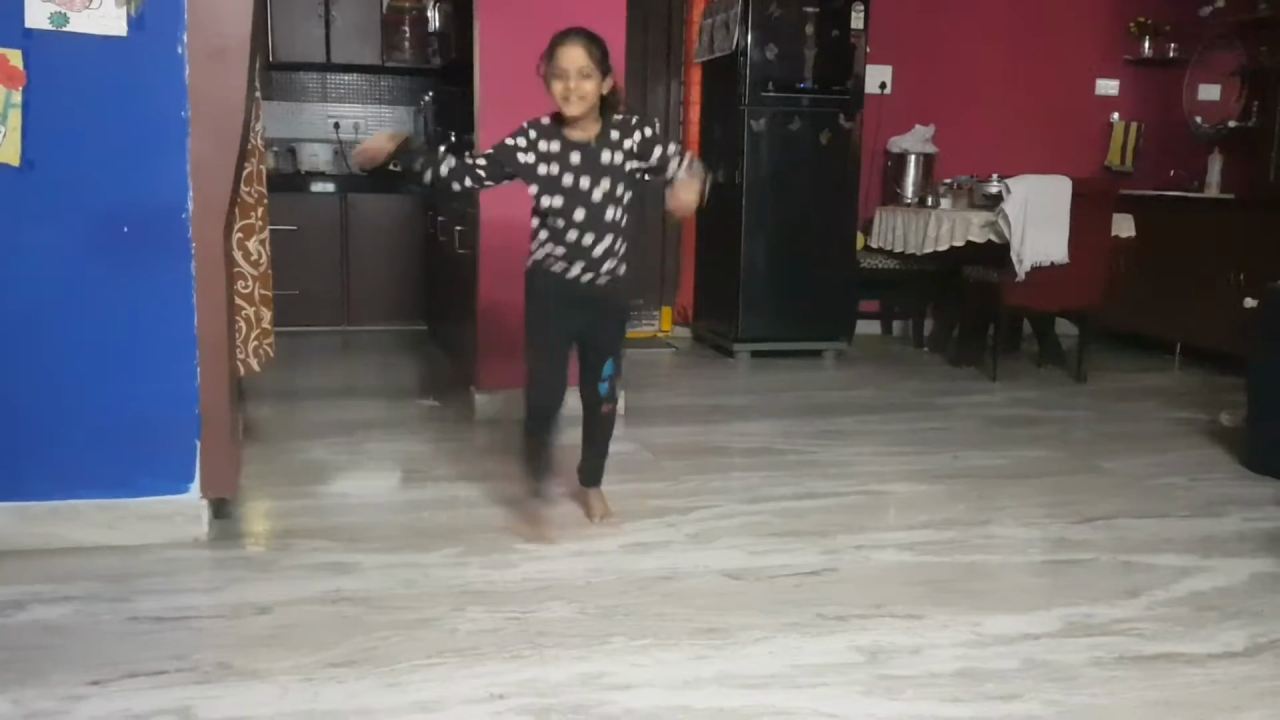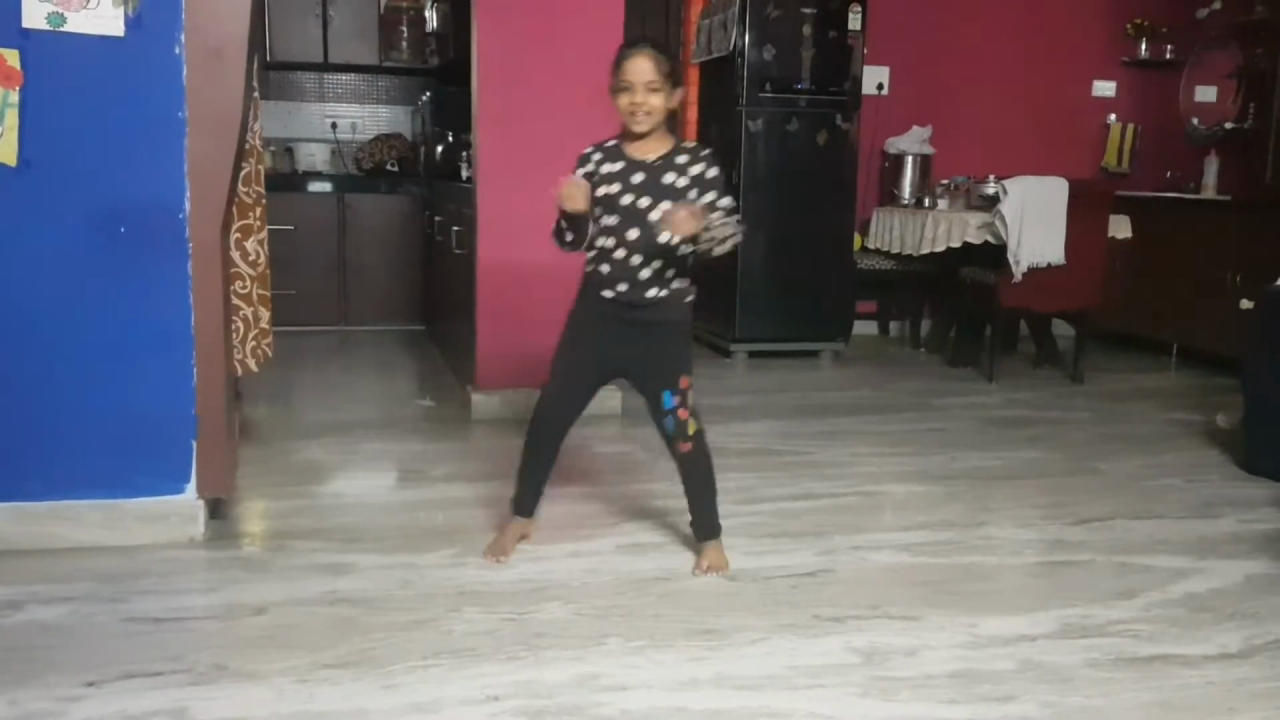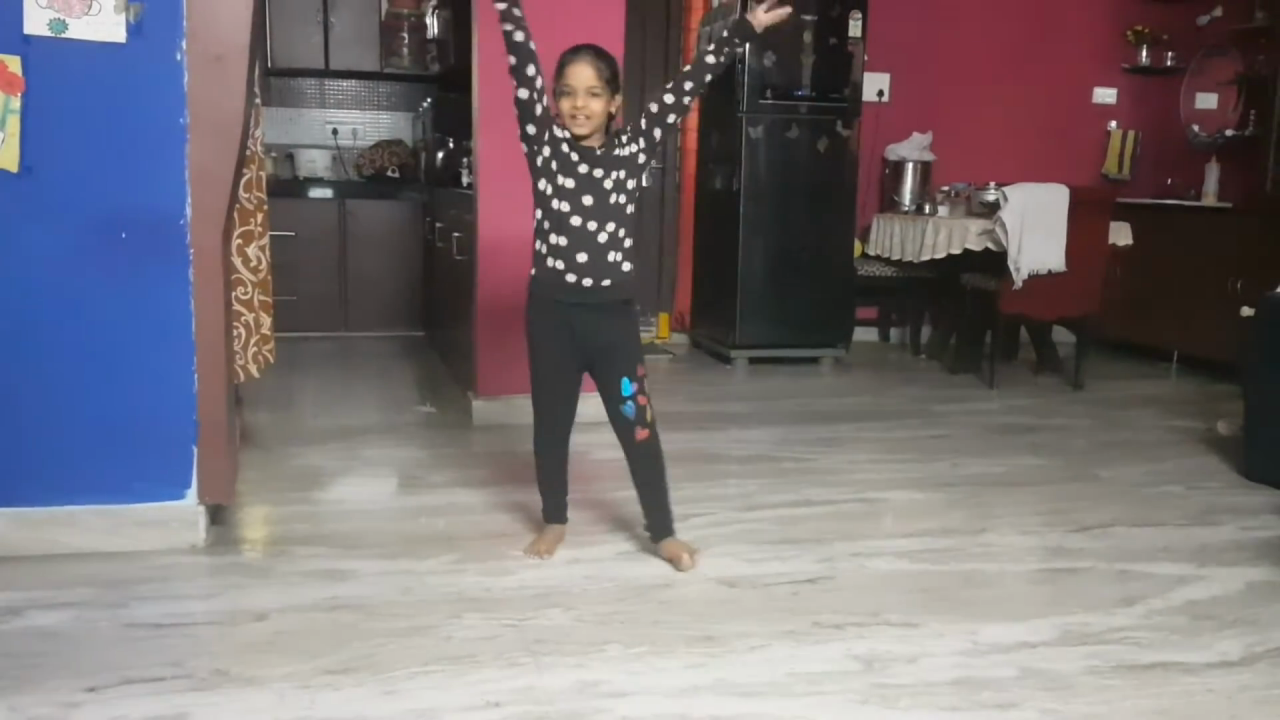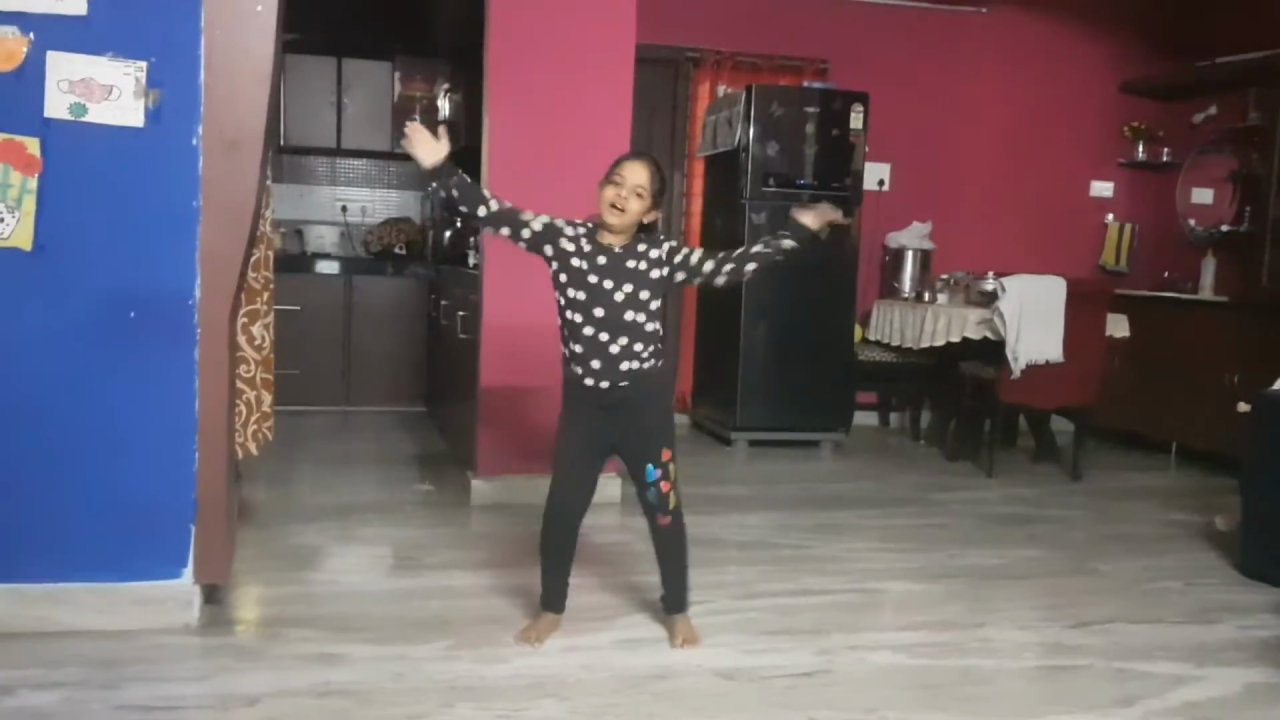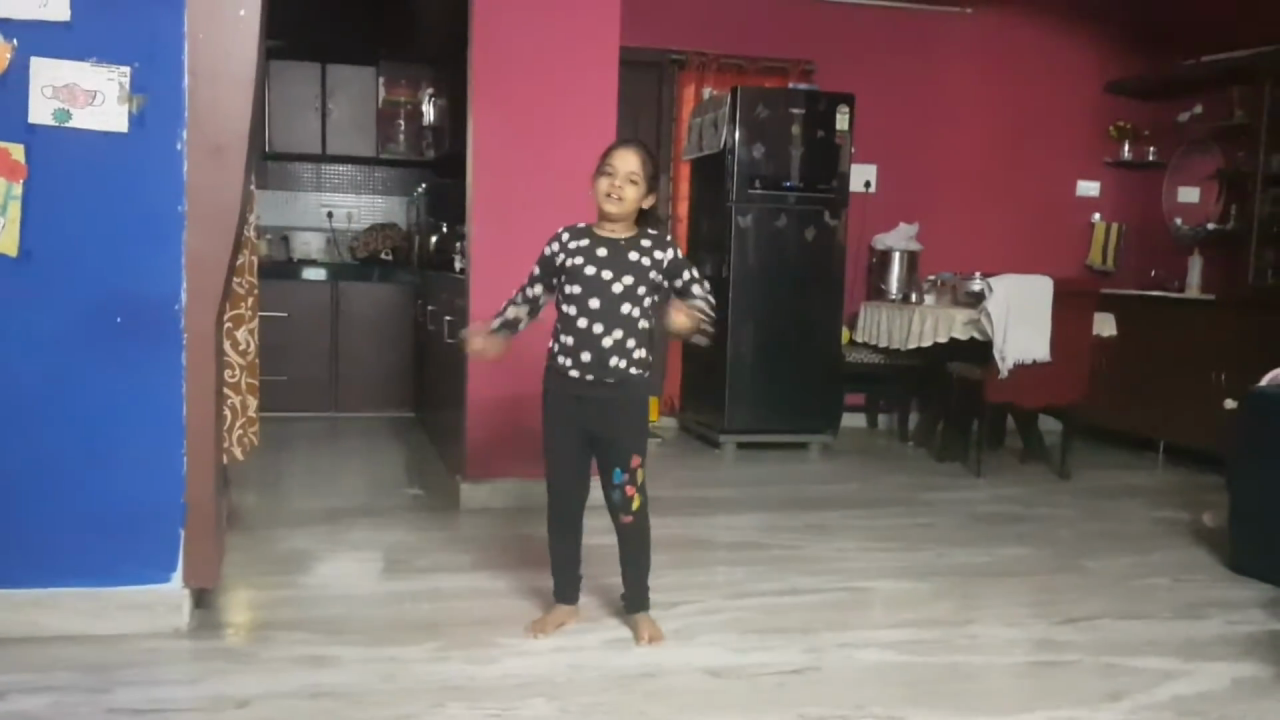
dt=1s
person 1, frame 1
left shoulder: (630, 134)
right shoulder: (528, 139)
left elbow: (675, 160)
right elbow: (463, 171)
left wrist: (689, 181)
right wrist: (396, 151)
left hip: (606, 290)
right hip: (548, 291)
left knee: (602, 393)
right knee: (544, 389)
left ankle: (591, 484)
right ankle: (537, 487)
person 1, frame 2
left shoulder: (696, 163)
right shoulder: (595, 159)
left elbow: (727, 233)
right elbow: (571, 241)
left wrist: (695, 230)
right wrist: (572, 213)
left hip: (662, 318)
right hip: (598, 313)
left knee: (681, 430)
right knee: (551, 416)
left ankle: (710, 534)
right ankle: (521, 517)
person 1, frame 3
left shoulder: (634, 147)
right shoulder: (543, 143)
left elbow: (685, 87)
right elbow: (524, 68)
left hip: (612, 311)
right hip: (552, 308)
left knee: (636, 423)
right knee: (552, 420)
left ankle: (662, 531)
right ankle: (554, 521)
person 1, frame 4
left shoulder: (664, 254)
right shoulder: (564, 236)
left elbow: (731, 268)
right elbow: (497, 216)
left wrist: (797, 229)
right wrist: (442, 168)
left hip: (647, 403)
right hip: (585, 401)
left knee: (664, 508)
right knee: (562, 509)
left ankle: (677, 608)
right ankle: (551, 608)
person 1, frame 5
left shoulder: (660, 249)
right shoulder: (565, 242)
left elbow: (698, 291)
right elbow: (529, 294)
left wrist: (690, 319)
right wrist: (494, 333)
left hip: (624, 397)
right hip: (566, 394)
left knee: (629, 505)
right knee: (565, 501)
left ankle: (638, 607)
right ankle: (565, 600)
